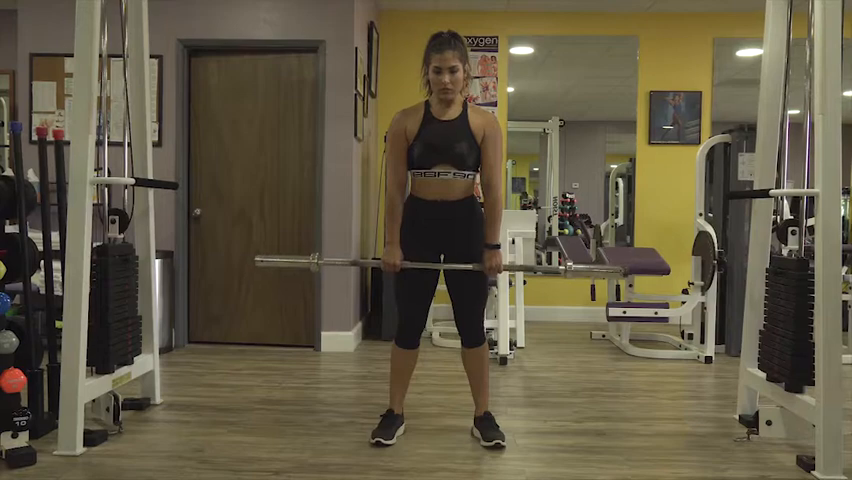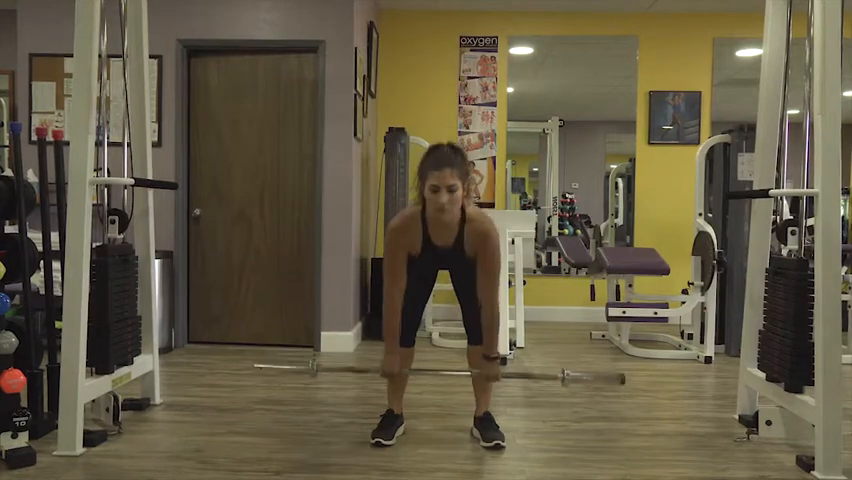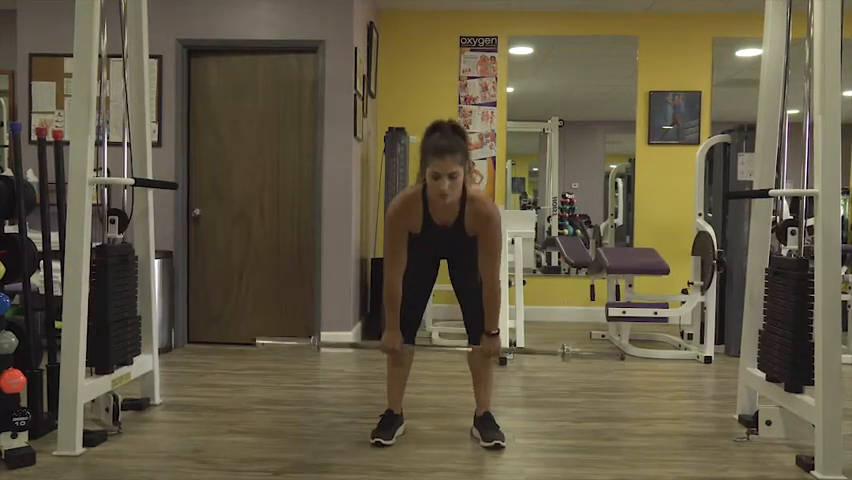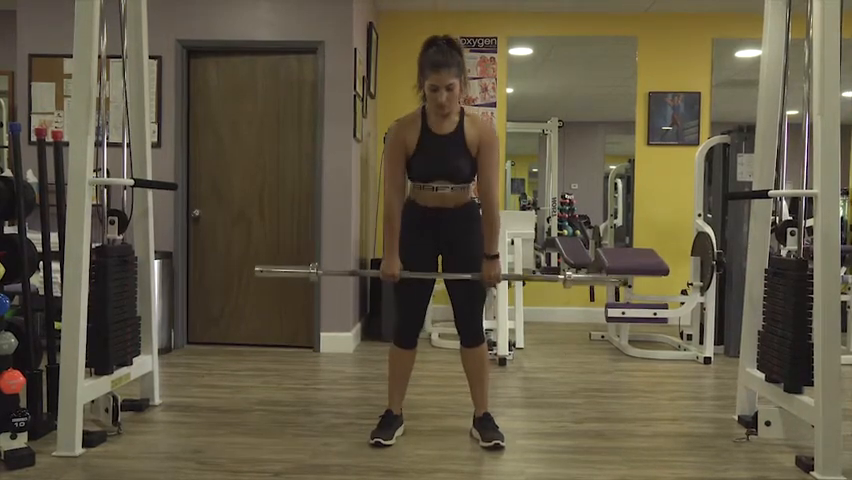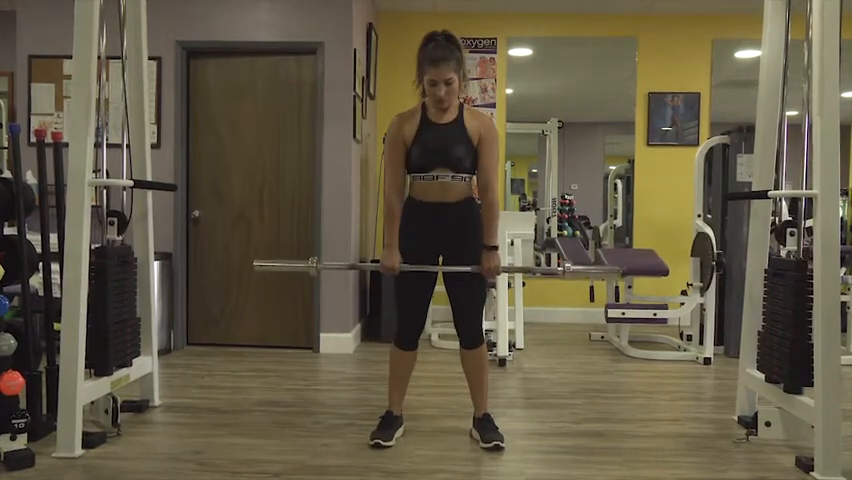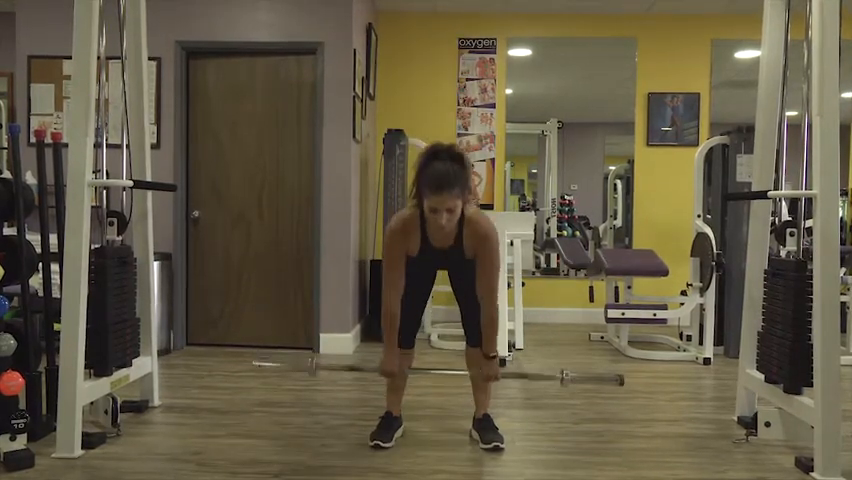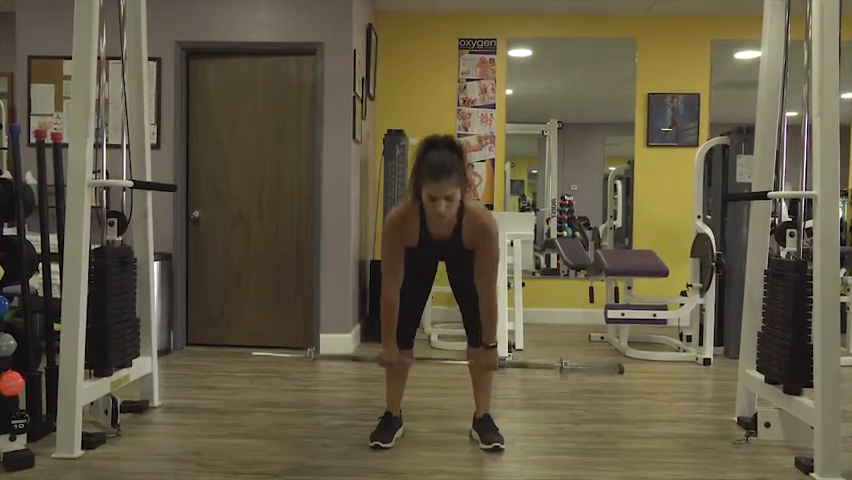
dt=0.7s
person 1, frame 1
left shoulder: (484, 122)
right shoulder: (405, 120)
left elbow: (493, 188)
right elbow: (394, 187)
left wrist: (493, 245)
right wrist: (392, 242)
left hip: (466, 223)
right hip: (418, 224)
left knee: (472, 326)
right knee: (409, 325)
left ankle: (482, 415)
right ankle: (394, 413)
person 1, frame 2
left shoulder: (483, 229)
right shoulder: (401, 227)
left elbow: (489, 302)
right elbow: (393, 299)
left wrist: (491, 356)
right wrist: (391, 353)
left hip: (465, 262)
right hip: (420, 263)
left knee: (477, 328)
right knee: (405, 328)
left ankle: (482, 416)
right ankle: (394, 414)
person 1, frame 3
left shoulder: (484, 210)
right shoulder: (402, 207)
left elbow: (490, 279)
right elbow: (393, 276)
left wrist: (492, 332)
right wrist: (391, 330)
left hip: (465, 253)
right hip: (421, 253)
left knee: (478, 329)
right knee: (405, 328)
left ankle: (483, 416)
right ankle: (393, 414)
person 1, frame 4
left shoulder: (481, 132)
right shoulder: (403, 130)
left elbow: (490, 198)
right elbow: (393, 196)
left wrist: (491, 255)
right wrist: (390, 254)
left hip: (463, 227)
right hip: (416, 227)
left knee: (471, 326)
right knee: (407, 325)
left ankle: (482, 416)
right ankle: (393, 414)
person 1, frame 5
left shoulder: (480, 124)
right shoulder: (403, 124)
left elbow: (489, 189)
right elbow: (392, 189)
left wrist: (491, 246)
right wrist: (390, 245)
left hip: (464, 225)
right hip: (416, 225)
left knee: (470, 328)
right knee: (408, 326)
left ankle: (482, 417)
right ankle: (393, 415)
person 1, frame 6
left shoulder: (482, 230)
right shoulder: (400, 228)
left elbow: (488, 303)
right elbow: (391, 299)
left wrist: (490, 355)
right wrist: (389, 351)
left hip: (464, 262)
right hip: (418, 262)
left knee: (476, 330)
right knee: (404, 330)
left ankle: (482, 418)
right ankle: (392, 415)
person 1, frame 7
left shoulder: (482, 222)
right shoulder: (399, 219)
left elbow: (487, 292)
right elbow: (391, 288)
left wrist: (490, 346)
right wrist: (388, 343)
left hip: (464, 259)
right hip: (417, 259)
left knee: (477, 331)
right knee: (403, 332)
left ankle: (482, 418)
right ankle: (392, 416)
